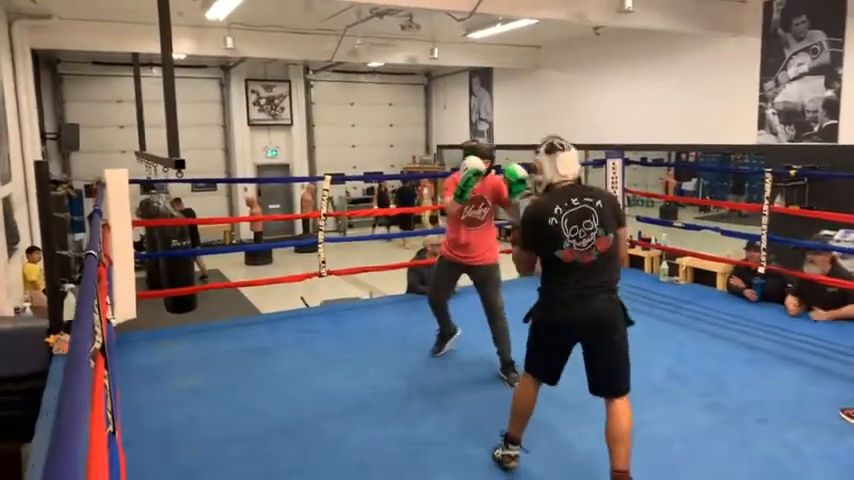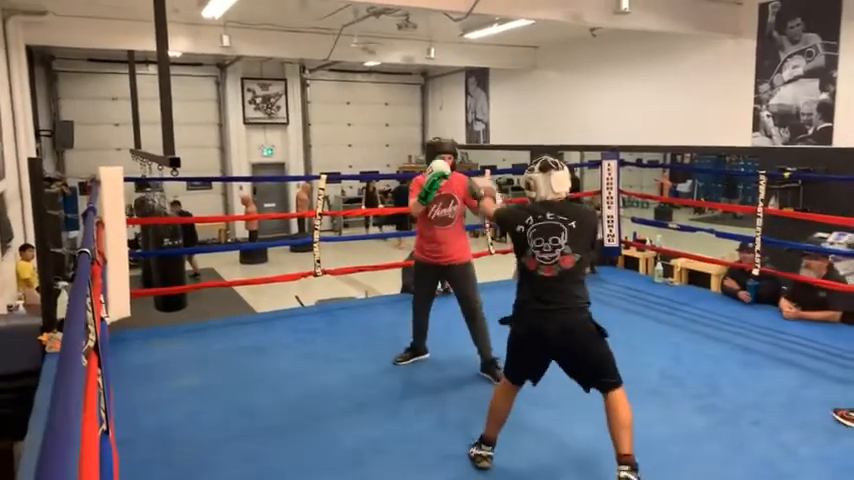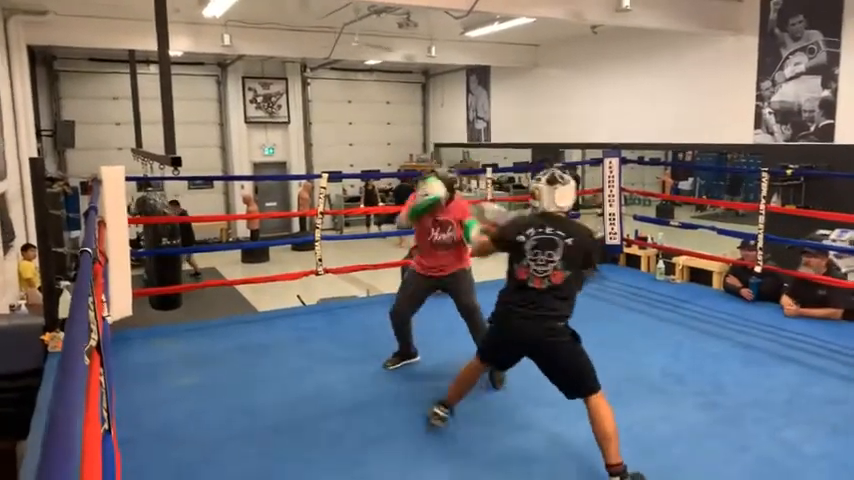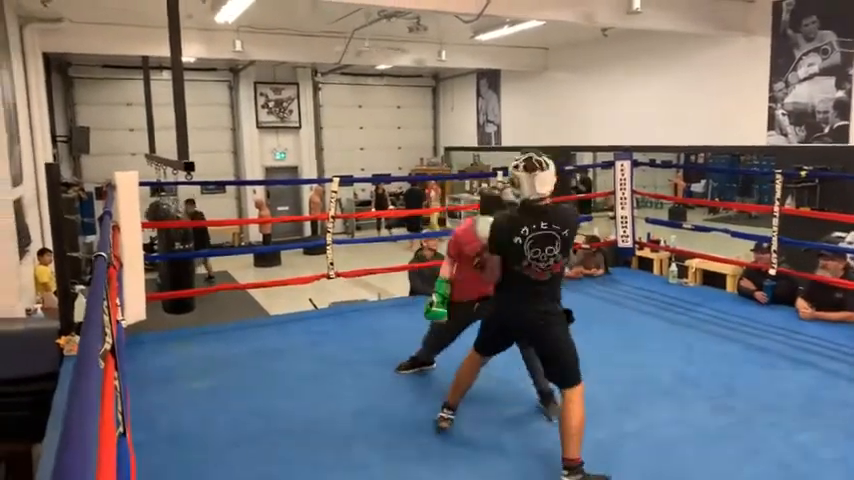
dt=0.4s
person 1, frame 1
left shoulder: (536, 211)
right shoulder: (606, 200)
left elbow: (524, 268)
right elbow: (620, 256)
left wrist: (518, 242)
left hip: (557, 311)
right hip: (604, 310)
left knee: (532, 378)
right knee: (617, 397)
left ankle: (511, 446)
person 1, frame 2
left shoulder: (521, 215)
right shoulder: (587, 218)
left elbow: (489, 211)
left wrist: (487, 195)
left hip: (529, 321)
right hip: (572, 322)
left knee: (511, 382)
right knee: (613, 389)
left ankle: (484, 447)
person 1, frame 3
left shoulder: (518, 227)
right shoulder: (583, 237)
left elbow: (479, 249)
right elbow: (577, 283)
left wrist: (496, 230)
left hip: (507, 322)
right hip: (549, 330)
left knee: (481, 361)
right knee: (593, 396)
left ankle: (442, 408)
person 1, frame 4
left shoulder: (505, 222)
right shoulder: (570, 218)
left wrist: (488, 236)
left hip: (506, 310)
right hip: (546, 315)
left knee: (478, 354)
right knee: (573, 388)
left ankle: (447, 411)
person 2, frame 1
left shoulder: (496, 183)
right shoulder: (453, 181)
left elbow: (513, 213)
right elbow: (450, 209)
left wrist: (518, 190)
right wrist: (464, 185)
left hip: (484, 257)
right hip: (452, 253)
left knee: (495, 310)
right knee: (436, 297)
left ankle: (507, 364)
right ankle: (447, 331)
person 2, frame 2
left shoulder: (461, 181)
right shoulder: (419, 182)
left elbow: (478, 209)
right elbow: (415, 211)
left wrist: (481, 197)
right wrist: (430, 187)
left hip: (458, 257)
right hip: (426, 257)
left knee: (473, 307)
right knee: (420, 305)
left ankle: (488, 362)
right ankle: (418, 348)
person 2, frame 3
left shoulder: (459, 204)
right shoulder: (418, 199)
left elbow: (471, 234)
right elbow: (404, 222)
left wrist: (472, 232)
right wrist: (422, 206)
left hip: (455, 268)
right hip: (423, 269)
left knee: (472, 312)
right knee: (398, 312)
right ankle: (407, 352)
person 2, frame 4
right shoulder: (463, 231)
right elbow: (449, 263)
right wrist: (439, 292)
left hip: (496, 294)
right hip: (463, 296)
right knee: (437, 338)
left ankle: (545, 392)
right ankle: (424, 359)
